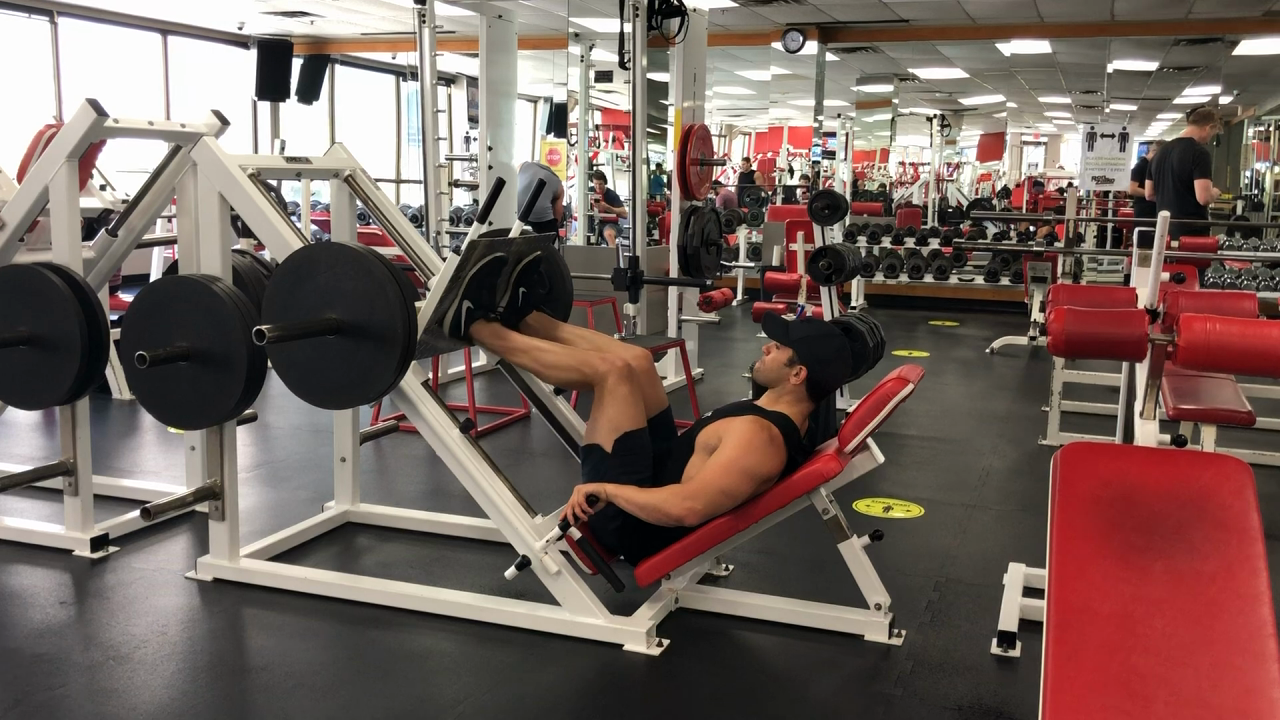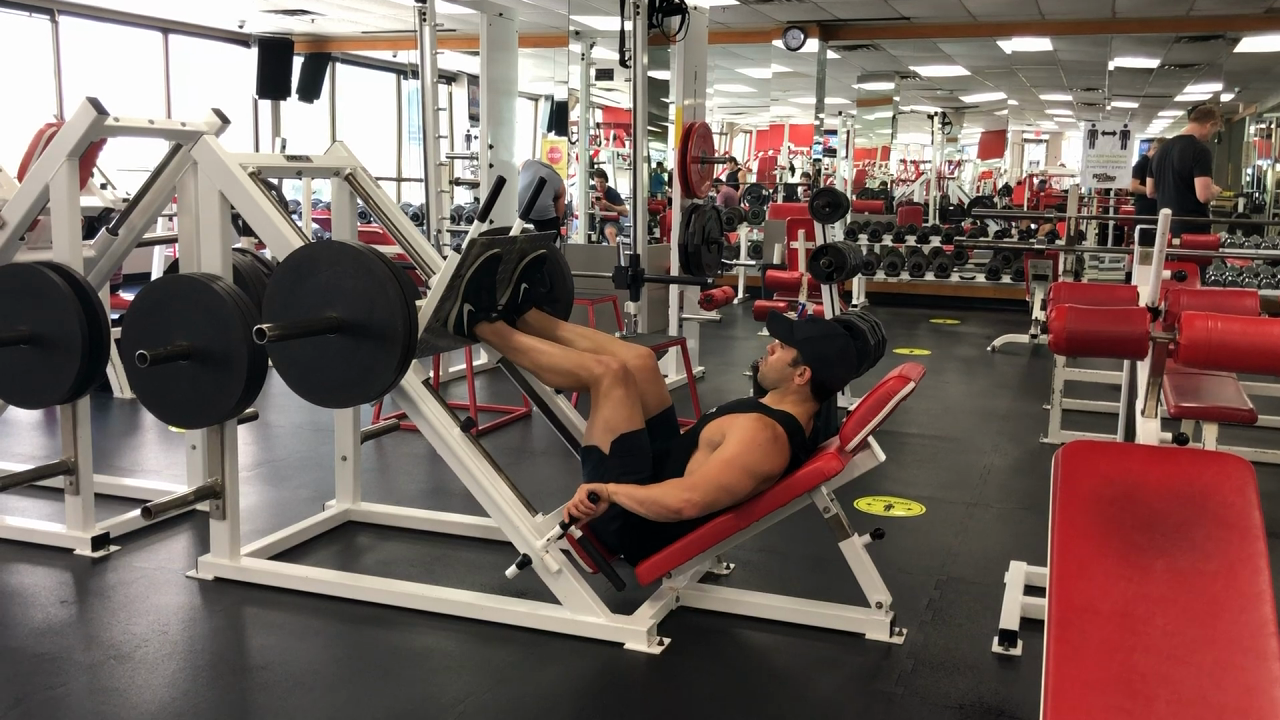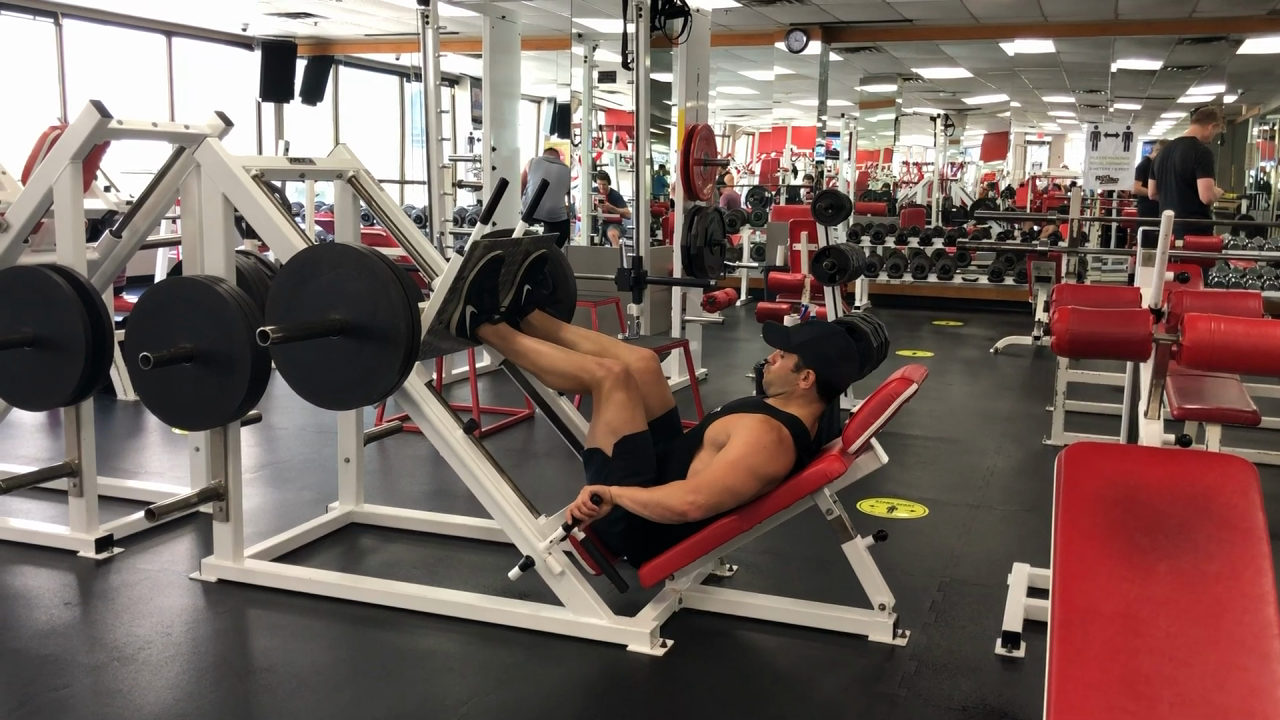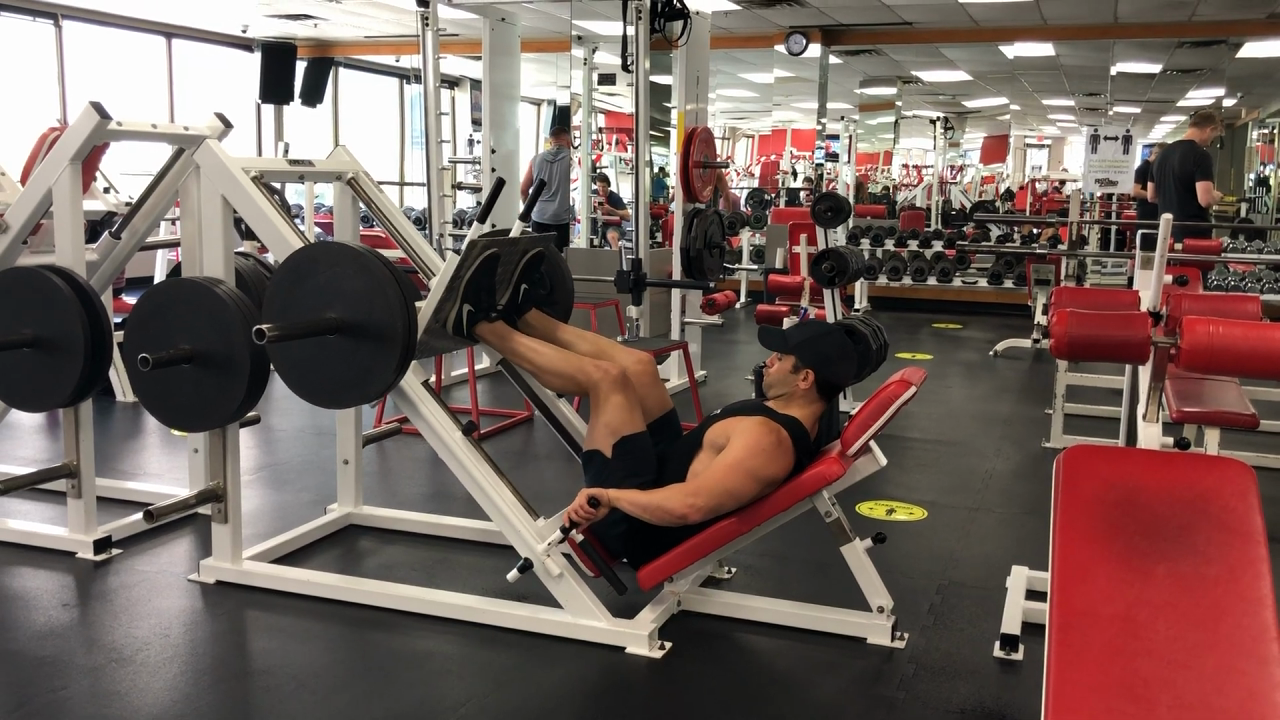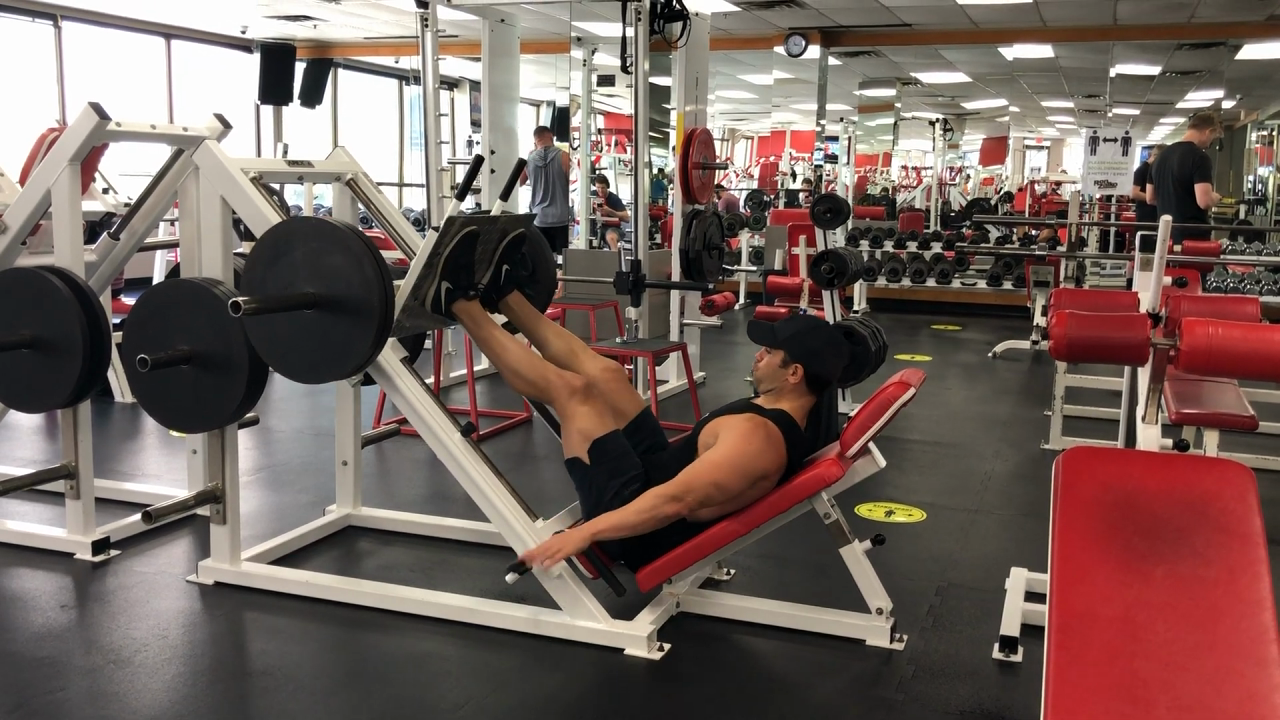
dt=0.5s
person 1, frame 1
left shoulder: (759, 437)
right shoulder: (785, 422)
left elbow: (687, 509)
left wrist: (603, 491)
left hip: (628, 523)
left knee: (614, 370)
right knee: (634, 361)
left ankle: (480, 326)
right ankle: (522, 315)
person 1, frame 2
left shoulder: (762, 435)
right shoulder: (790, 421)
left elbow: (686, 501)
left wrist: (607, 490)
left hip: (632, 522)
left knee: (608, 371)
right knee: (638, 360)
left ankle: (483, 322)
right ankle: (521, 313)
person 1, frame 3
left shoulder: (768, 437)
right shoulder: (793, 423)
left elbow: (690, 503)
left wrist: (610, 493)
left hip: (635, 523)
left knee: (610, 374)
right knee: (641, 364)
left ankle: (485, 325)
right ankle: (525, 314)
person 1, frame 4
left shoulder: (768, 438)
right shoulder: (795, 424)
left elbow: (689, 506)
left wrist: (606, 496)
left hip: (636, 526)
left knee: (608, 375)
right knee: (636, 366)
left ankle: (481, 323)
right ankle: (520, 313)
person 1, frame 5
left shoulder: (758, 435)
right shoulder: (785, 420)
left elbow: (676, 502)
left wrist: (583, 534)
left hip: (640, 533)
left knee: (571, 389)
right knee: (606, 374)
left ankle: (460, 302)
right ankle: (504, 294)
